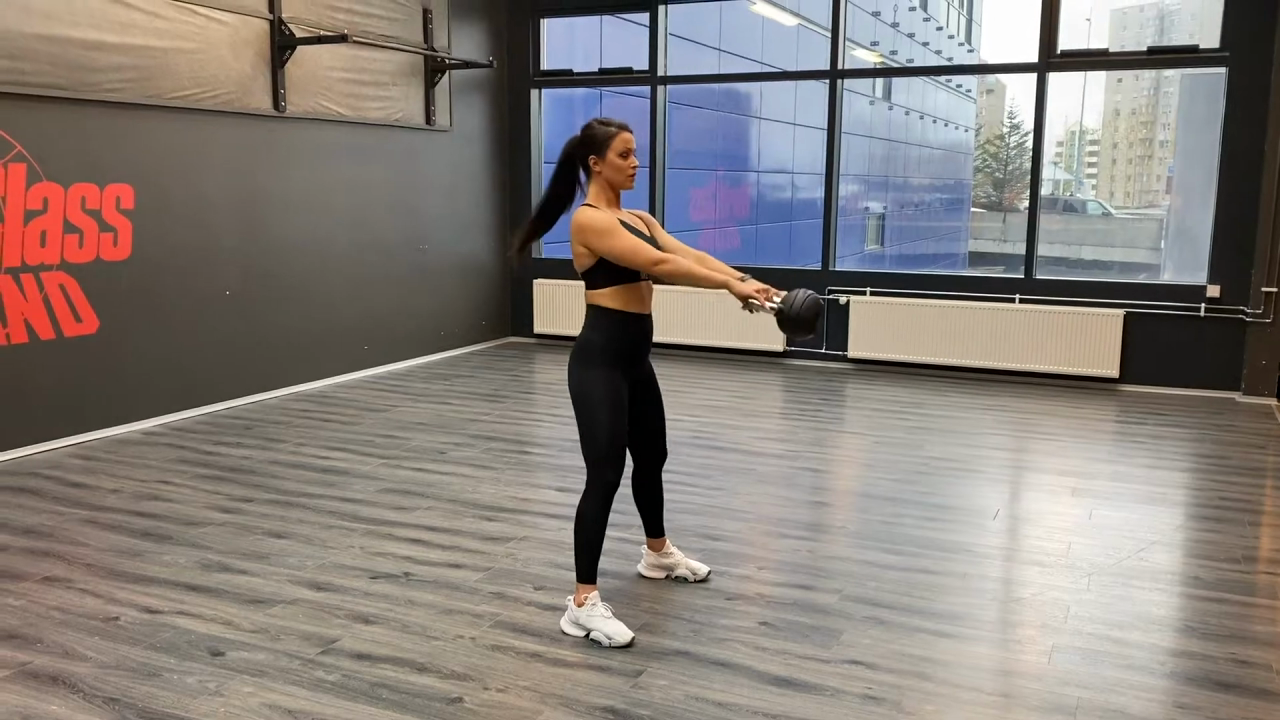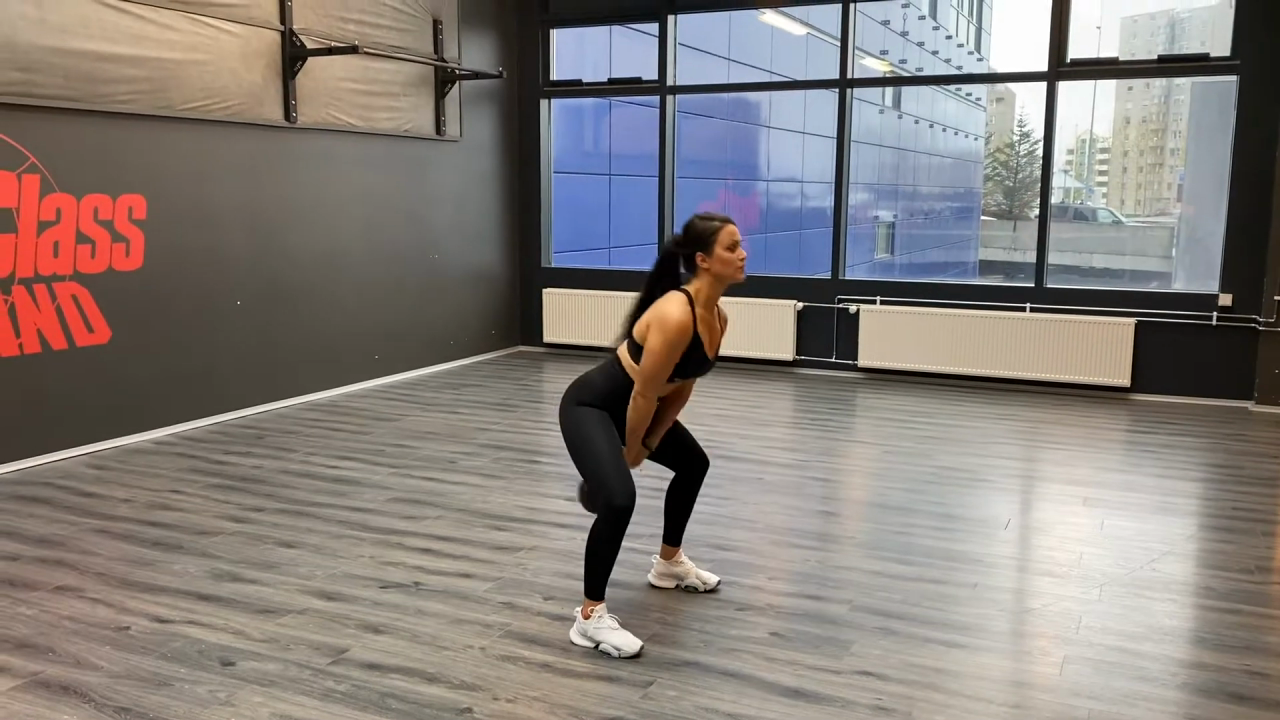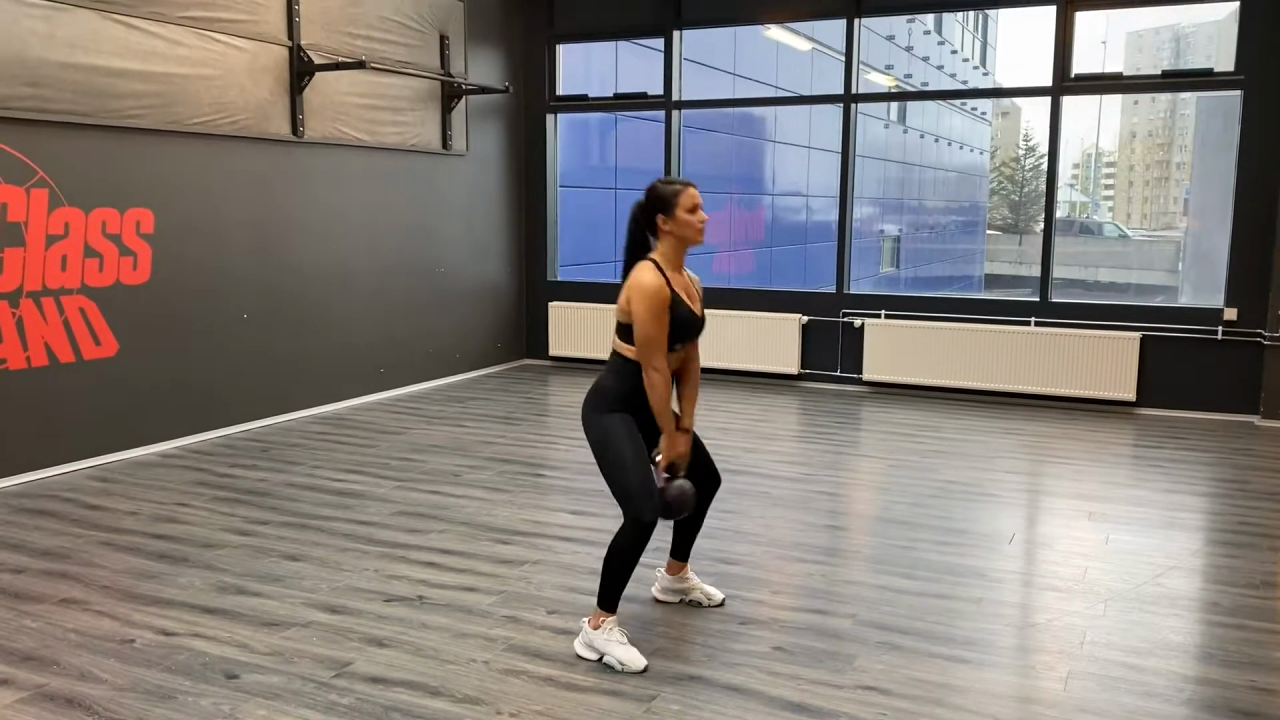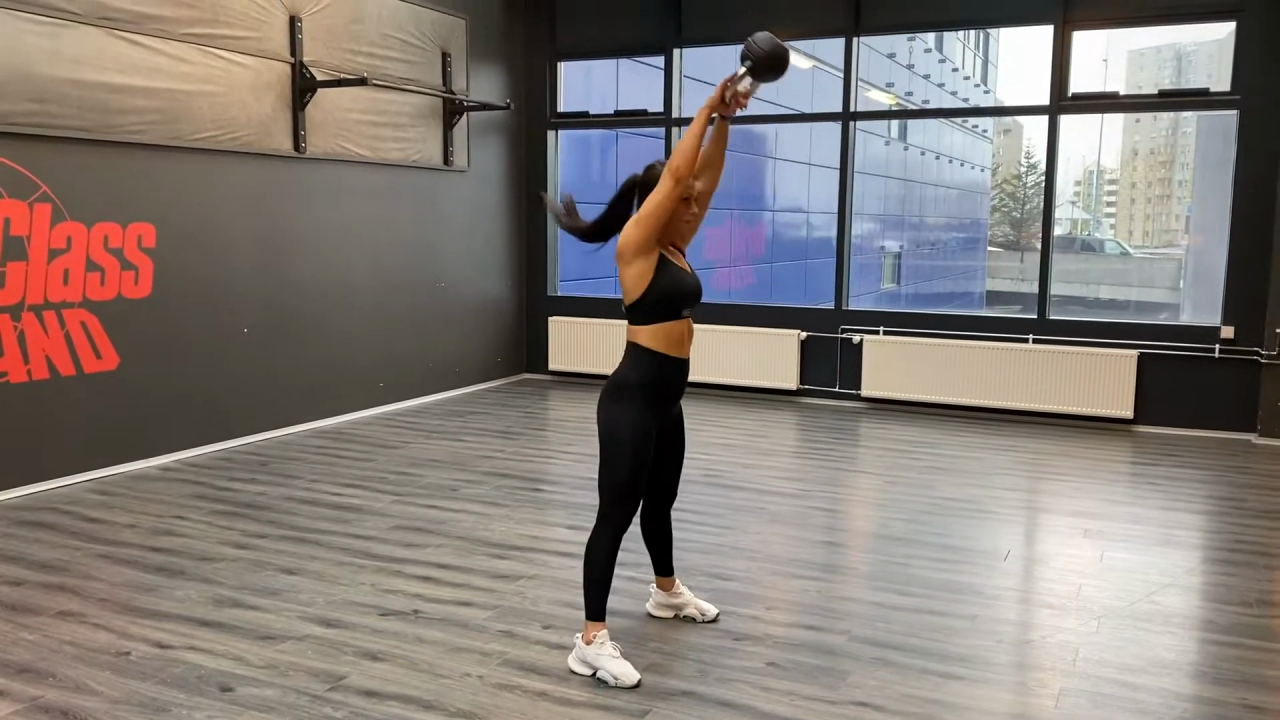
dt=0.5s
person 1, frame 1
left shoulder: (639, 217)
right shoulder: (589, 219)
left elbow: (687, 256)
right elbow: (656, 263)
left wrist: (743, 282)
right wrist: (736, 288)
left hip: (635, 358)
right hip: (599, 360)
left knee: (652, 457)
right knee: (605, 475)
left ankle: (658, 553)
right ankle: (582, 604)
person 1, frame 2
left shoulder: (717, 316)
right shoulder: (675, 314)
left elbow: (680, 389)
right elbow: (643, 395)
left wrist: (644, 447)
right wrist: (630, 449)
left hip: (636, 405)
right hip: (589, 405)
left knee: (694, 463)
right knee: (619, 499)
left ankle: (669, 563)
right ankle: (591, 617)
person 1, frame 3
left shoulder: (687, 281)
right shoulder: (648, 280)
left elbow: (687, 359)
right elbow: (653, 369)
left wrist: (685, 429)
right wrist: (668, 436)
left hip: (648, 405)
right hip: (613, 409)
left knee: (704, 479)
right knee: (642, 512)
left ankle: (675, 576)
right ankle: (598, 628)
person 1, frame 4
left shoulder: (673, 248)
right shoulder: (635, 244)
left elbow: (704, 185)
right elbow: (676, 179)
left wrist: (723, 120)
right wrist: (707, 112)
left hip: (666, 396)
right hip: (631, 397)
left knee: (660, 500)
right knee: (618, 511)
left ankle: (666, 592)
right ankle: (591, 642)
